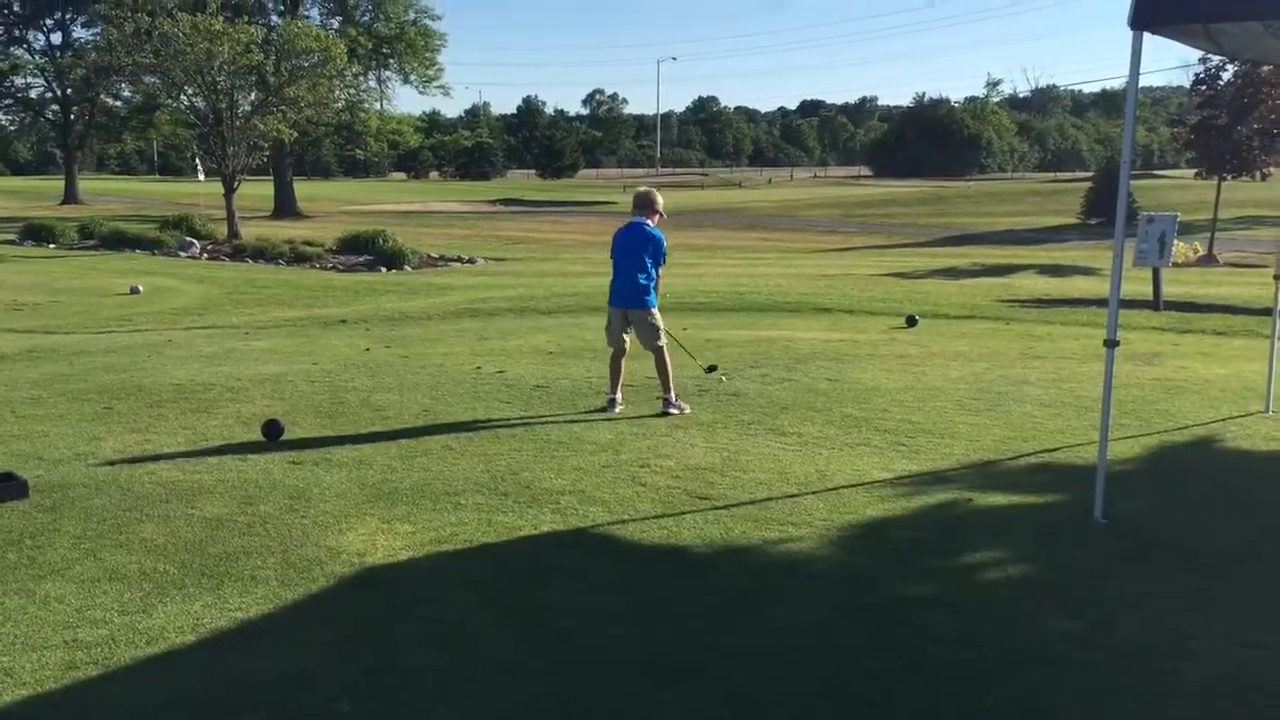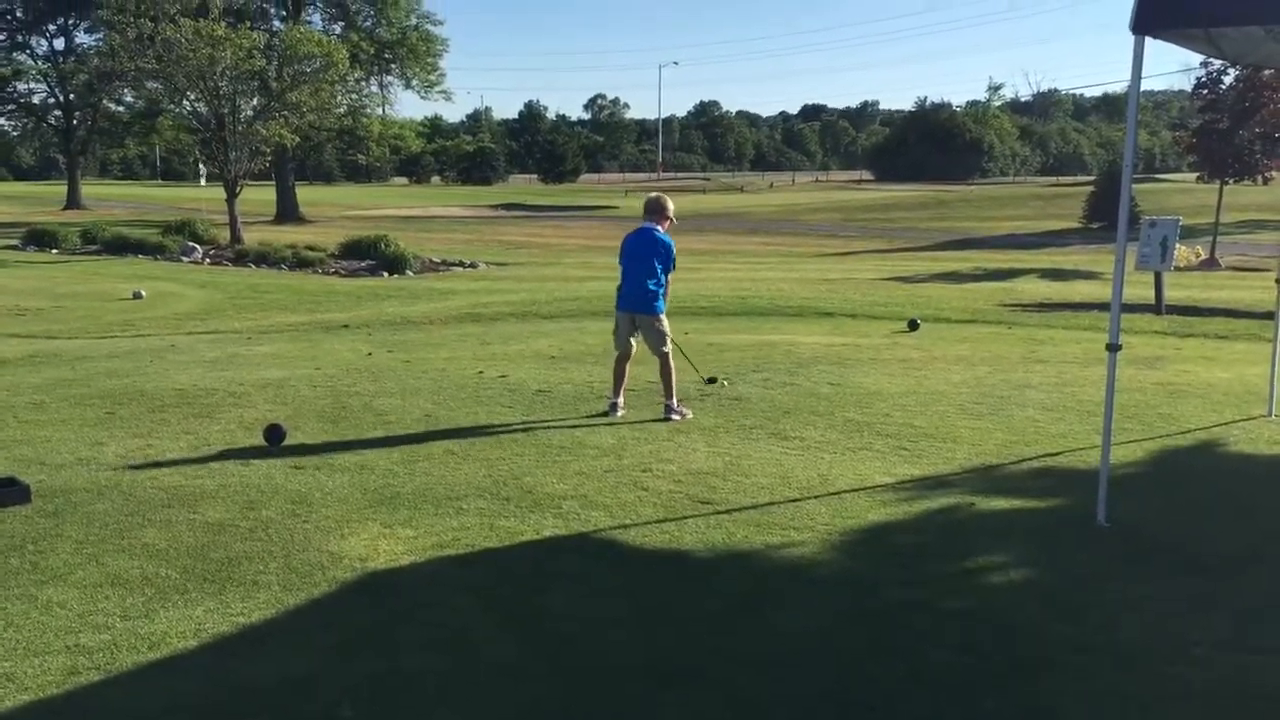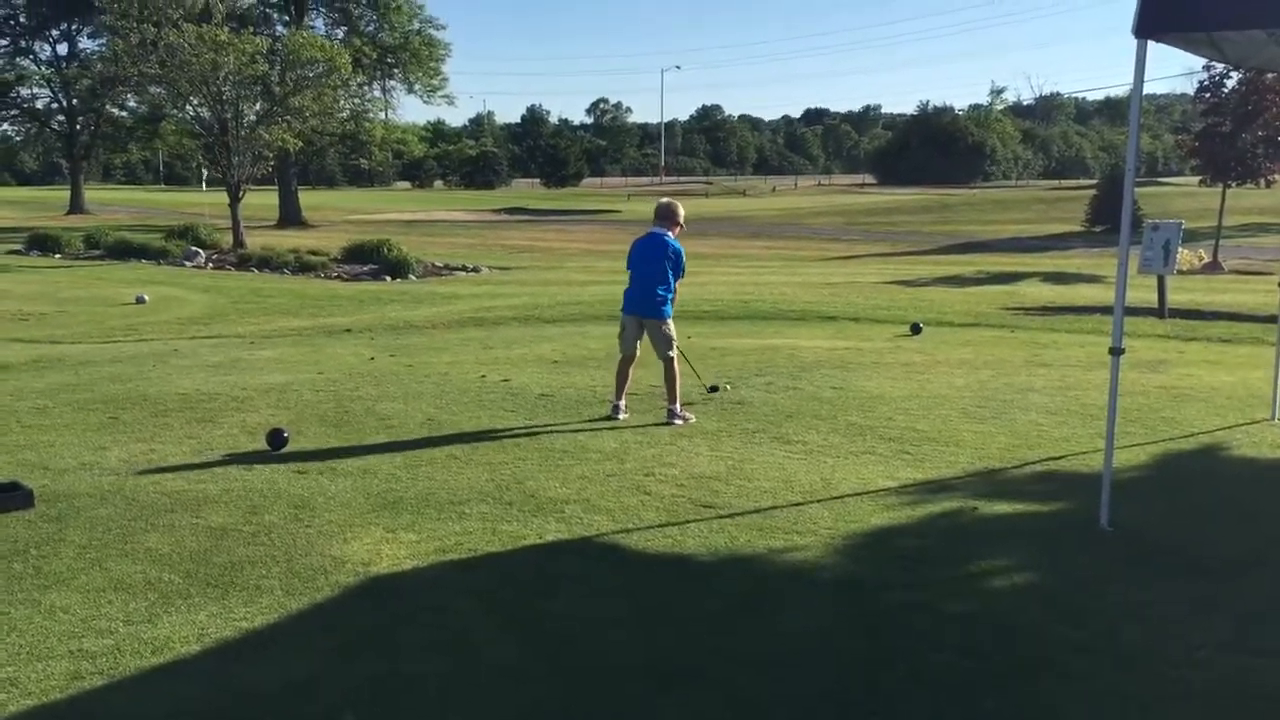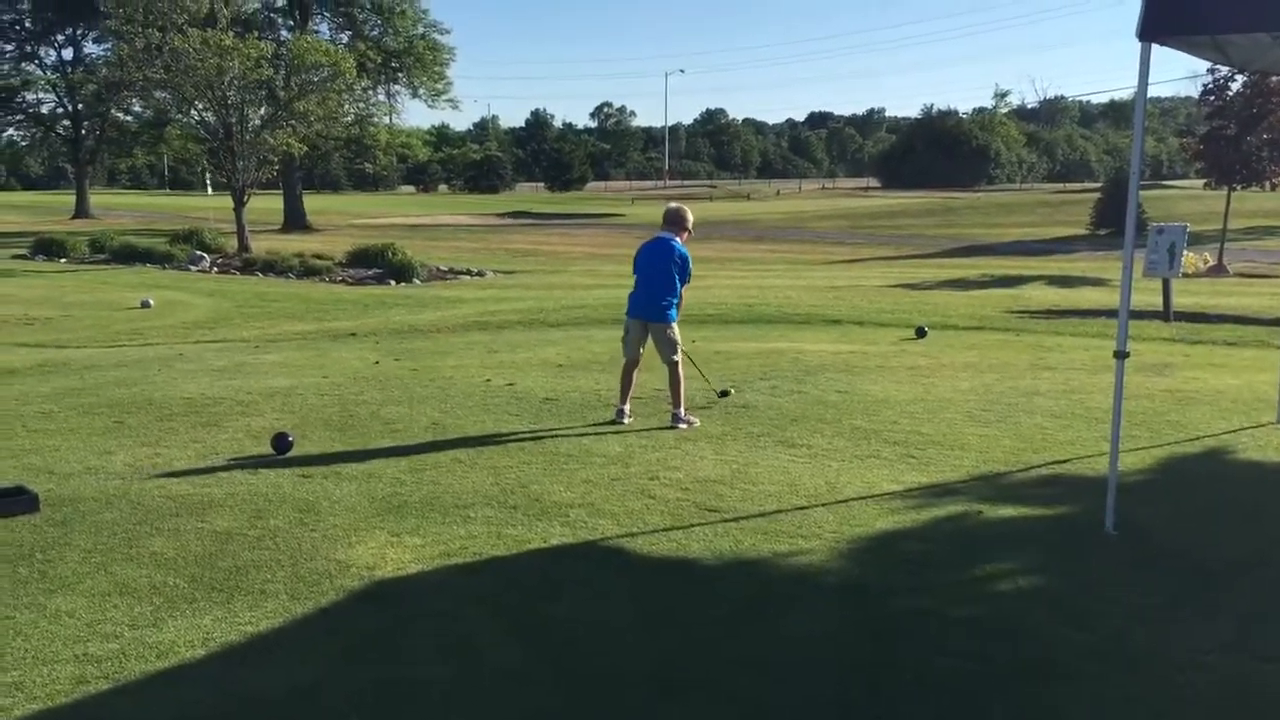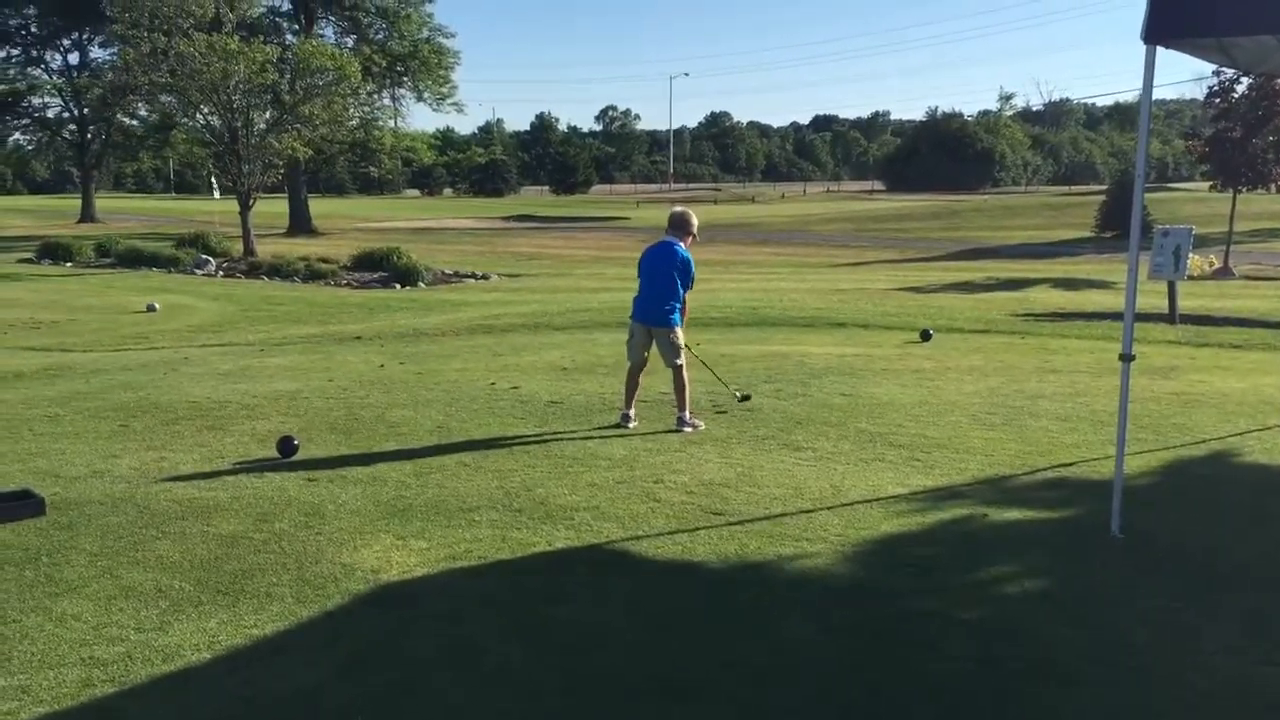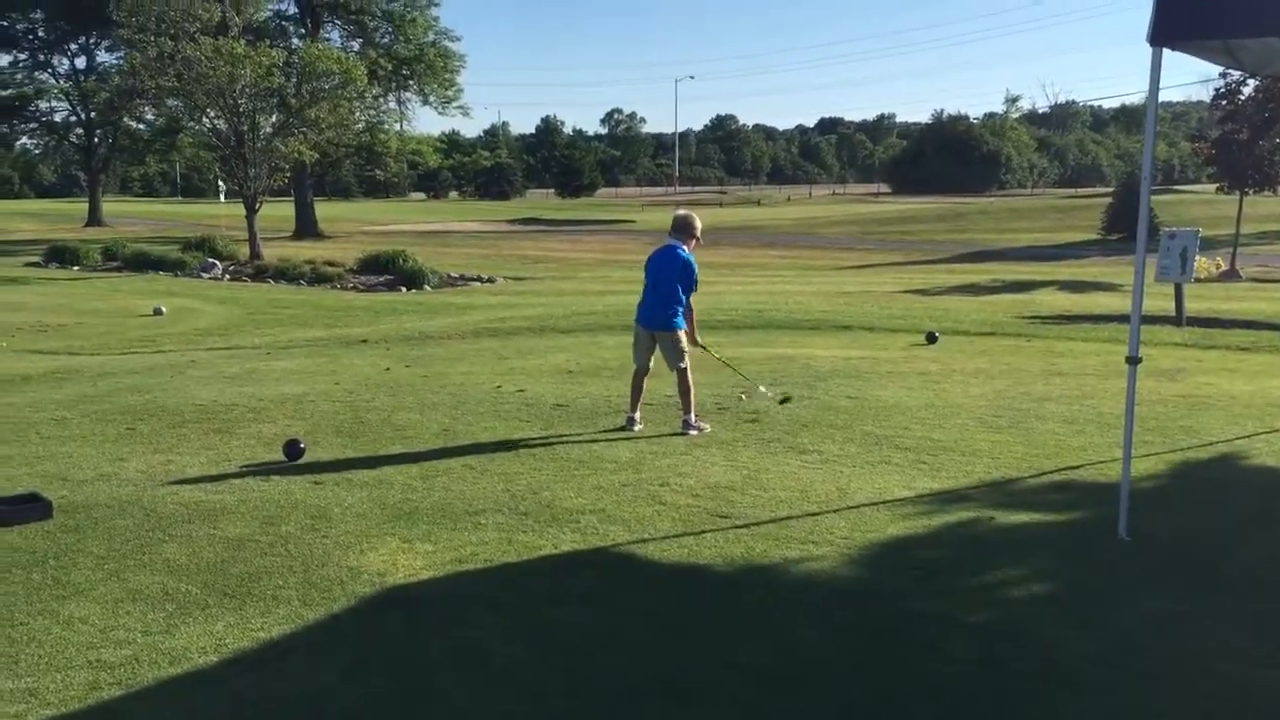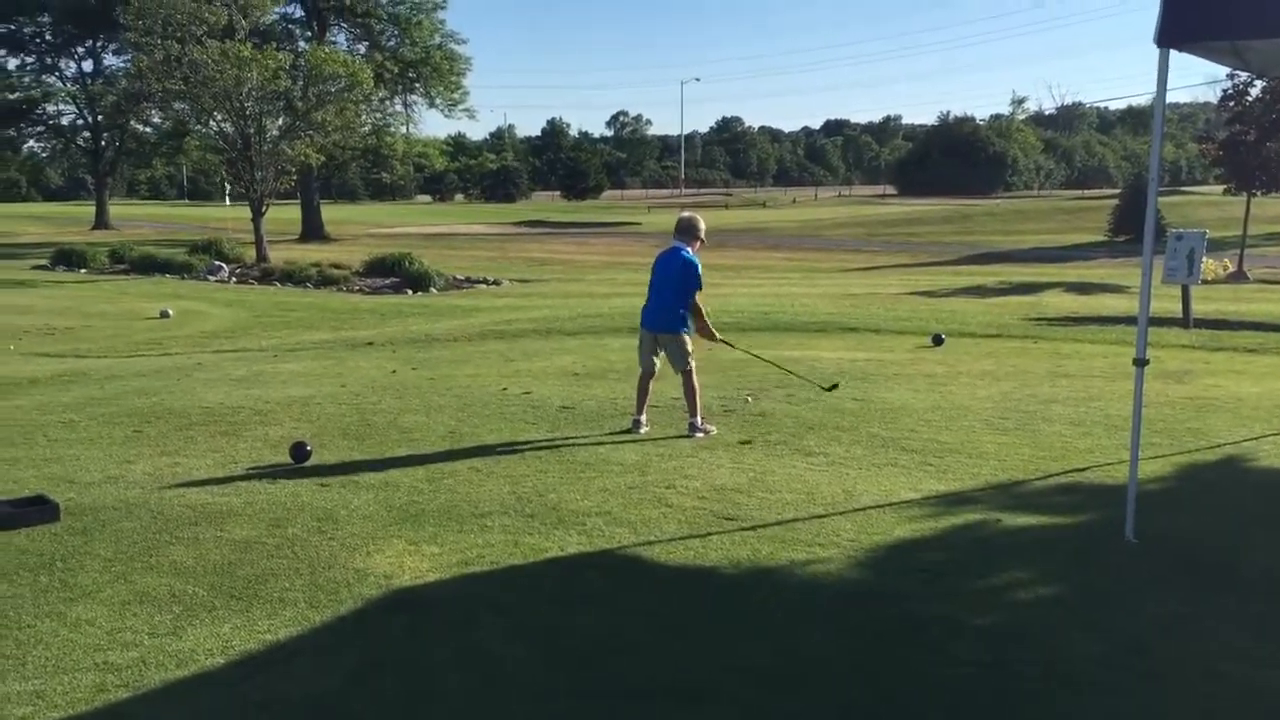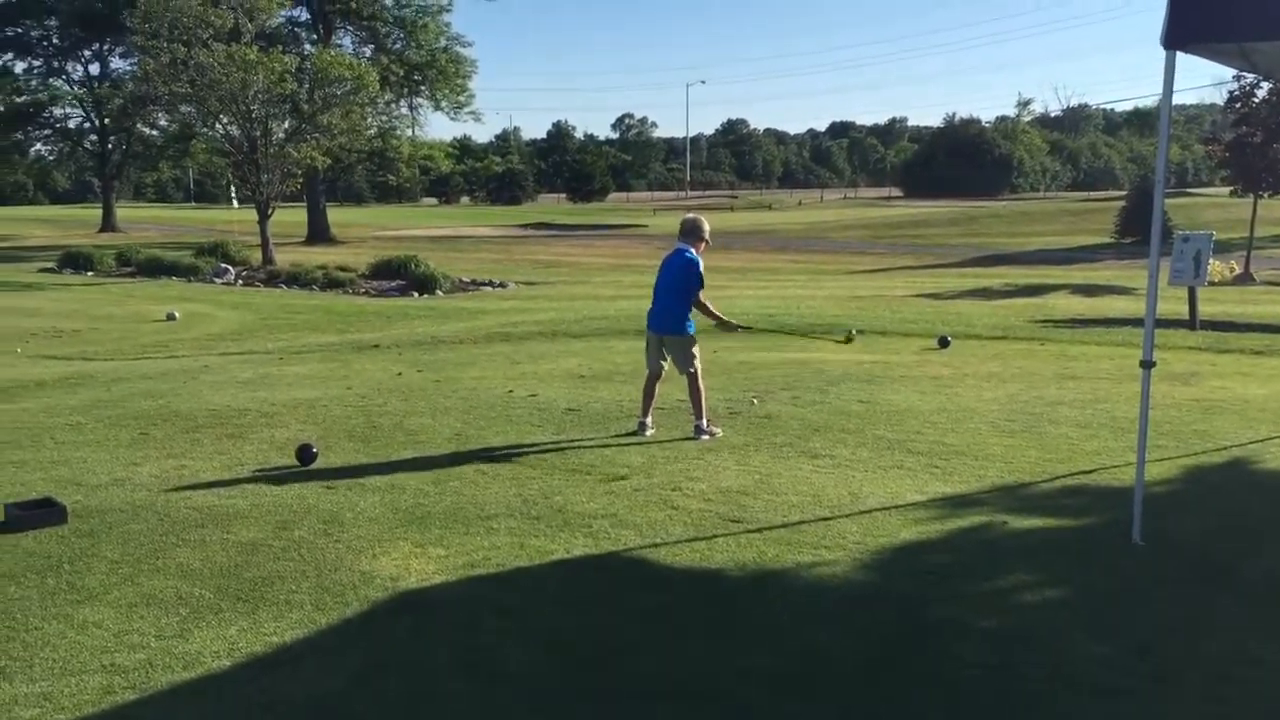
dt=0.1s
person 1, frame 1
left shoulder: (620, 234)
right shoulder: (656, 236)
right elbow: (657, 274)
right wrist: (653, 299)
left hip: (617, 299)
right hip: (642, 300)
left knee: (619, 350)
right knee: (659, 349)
left ankle: (614, 398)
right ankle: (669, 399)
person 1, frame 2
left shoulder: (629, 239)
right shoulder: (666, 243)
right elbow: (666, 280)
right wrist: (661, 304)
left hip: (625, 304)
right hip: (650, 305)
left knee: (623, 354)
right knee: (664, 355)
left ankle: (616, 402)
right ankle: (671, 405)
person 1, frame 3
left shoulder: (637, 244)
right shoulder: (675, 249)
right elbow: (674, 287)
right wrist: (668, 310)
left hip: (632, 307)
right hip: (658, 310)
left knee: (627, 356)
right knee: (670, 359)
left ankle: (618, 405)
right ankle: (674, 410)
person 1, frame 4
left shoulder: (645, 248)
right shoulder: (682, 254)
left elbow: (640, 279)
right elbow: (680, 293)
right wrist: (674, 318)
left hip: (636, 311)
right hip: (663, 314)
left knee: (631, 361)
right knee: (674, 363)
left ankle: (622, 409)
right ankle: (679, 414)
person 1, frame 5
left shoulder: (649, 252)
right shoulder: (685, 258)
right elbow: (683, 298)
right wrist: (681, 324)
left hip: (641, 316)
right hip: (666, 318)
left knee: (636, 365)
right knee: (678, 367)
left ankle: (627, 413)
right ankle: (684, 417)
person 1, frame 6
left shoulder: (655, 255)
right shoulder: (687, 261)
right elbow: (686, 301)
right wrist: (692, 332)
left hip: (645, 319)
right hip: (669, 322)
left knee: (642, 369)
right knee: (683, 370)
left ankle: (633, 417)
right ankle: (689, 420)
person 1, frame 7
left shoulder: (661, 257)
right shoulder: (690, 262)
right elbow: (692, 302)
left wrist: (699, 324)
right wrist: (707, 328)
left hip: (649, 321)
right hip: (673, 325)
left knee: (647, 371)
right knee: (688, 372)
left ankle: (639, 419)
right ankle: (695, 422)
person 1, frame 8
left shoulder: (671, 258)
right shoulder: (692, 261)
right elbow: (697, 300)
left wrist: (716, 317)
right wrist: (721, 320)
left hip: (655, 323)
right hip: (677, 326)
left knee: (654, 373)
right knee: (693, 374)
left ankle: (645, 421)
right ankle: (701, 425)
